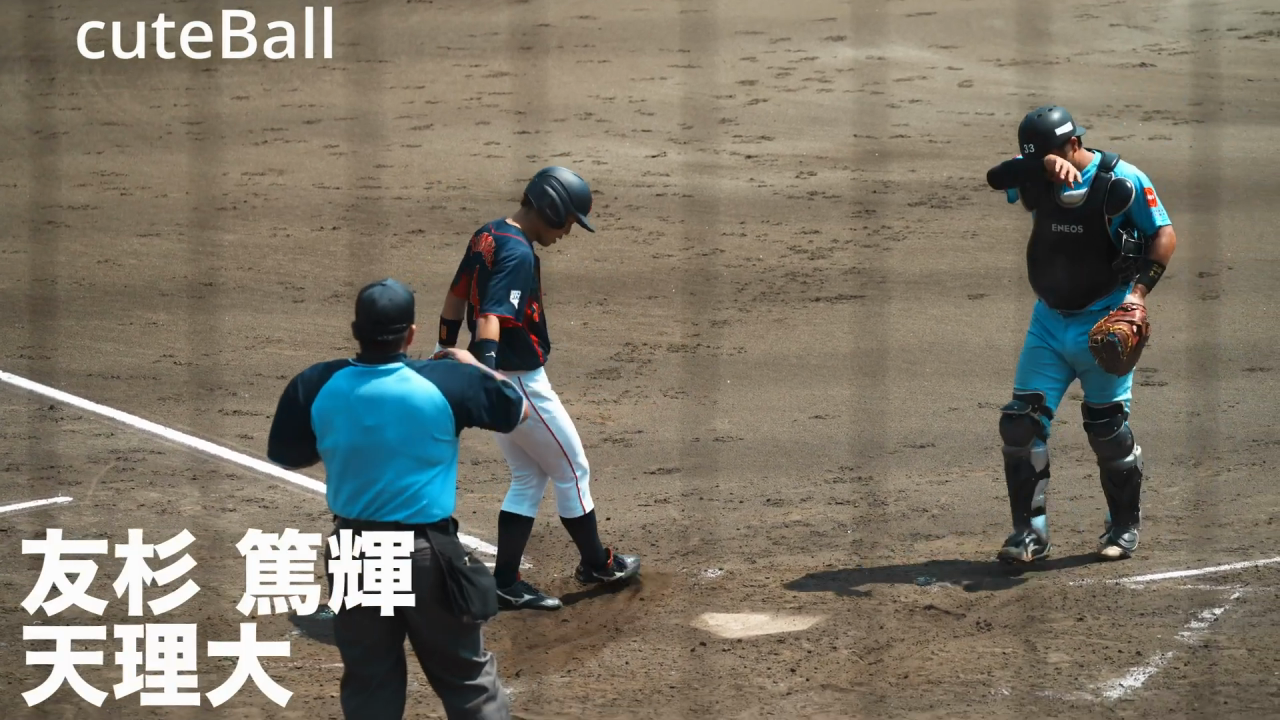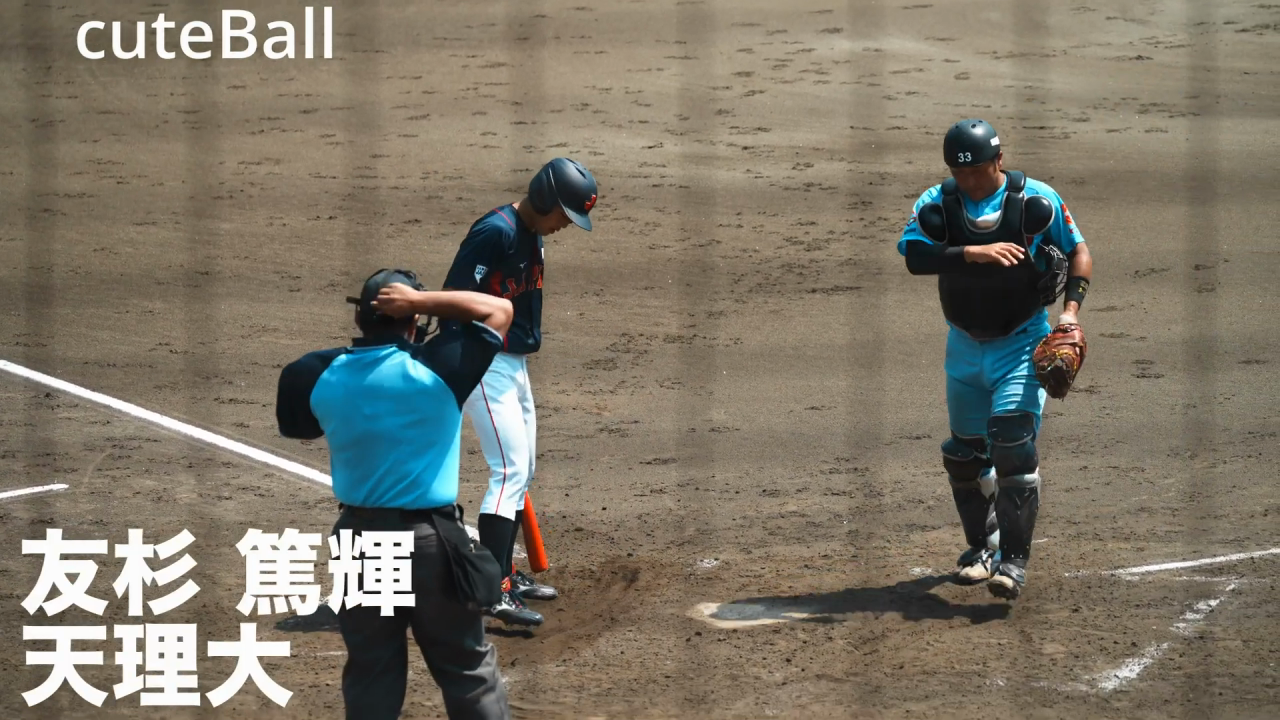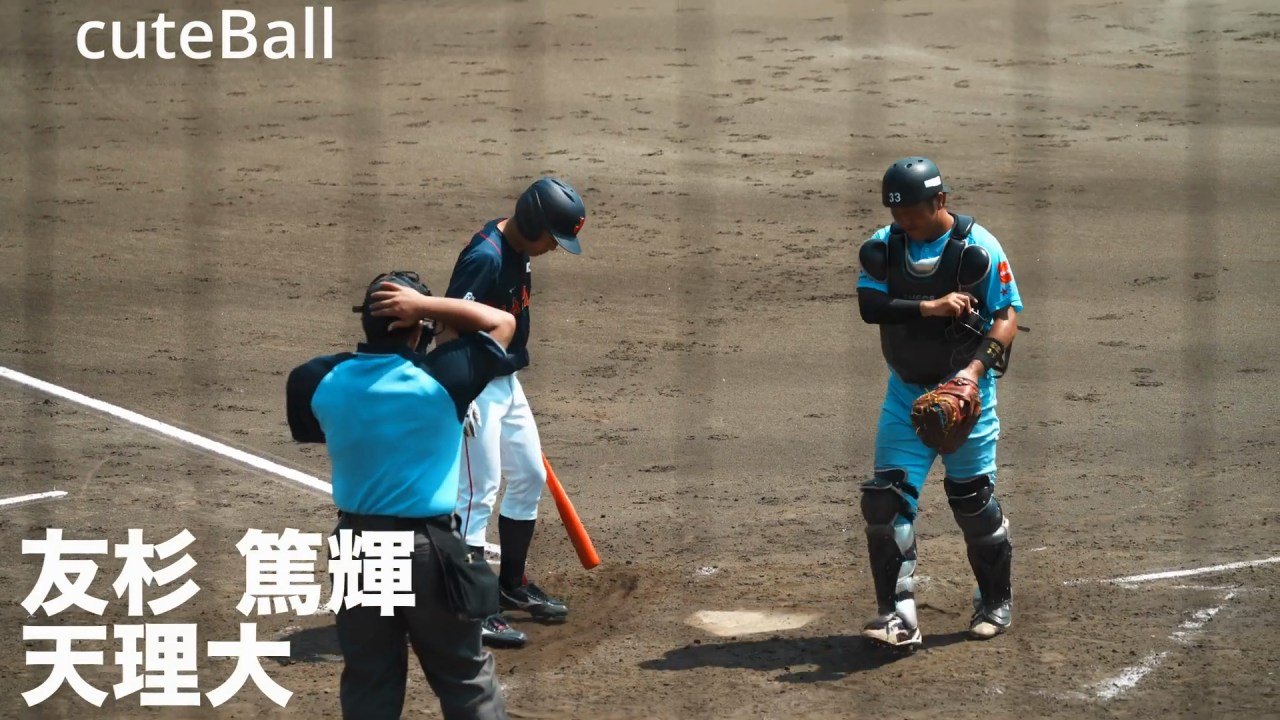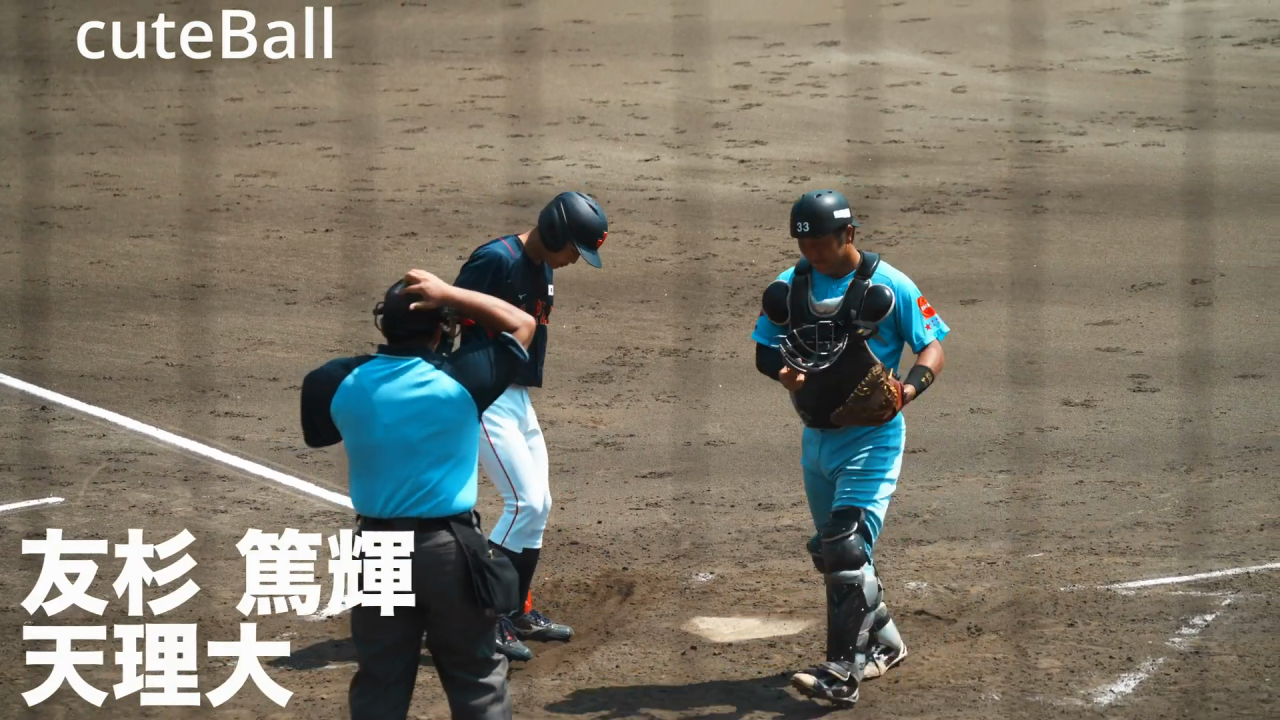
dt=0.5s
person 1, frame 1
left shoulder: (1123, 179)
right shoulder: (1035, 177)
left elbow: (1164, 236)
right elbow: (995, 177)
left wrist: (1139, 291)
right wrist: (1046, 162)
left hip: (1103, 322)
right hip: (1048, 321)
left knee: (1107, 429)
right knee: (1021, 421)
left ankle: (1124, 526)
right ankle: (1030, 531)
person 1, frame 2
left shoulder: (1037, 199)
right shoulder: (934, 203)
left elbow: (1078, 252)
right elbow: (914, 258)
left wrist: (1071, 308)
right wrist: (971, 253)
left hip: (1021, 346)
right hip: (964, 348)
left knee: (1013, 447)
right knee: (966, 455)
left ankle: (1011, 563)
right ankle: (981, 544)
person 1, frame 3
left shoulder: (978, 247)
right shoulder: (884, 244)
left elbow: (1006, 318)
right elbow: (869, 307)
left wrist: (976, 369)
right wrist: (930, 307)
right hip: (904, 393)
left knee: (973, 502)
right knee: (885, 498)
left ankle: (997, 600)
right ankle: (899, 616)
person 1, frame 4
left shoulder: (890, 286)
right shoulder: (789, 285)
left elbow: (933, 349)
right elbow: (764, 350)
left wrist: (909, 387)
right wrist: (783, 371)
left hip: (872, 439)
right hip: (817, 439)
left knee: (846, 546)
right knee: (833, 555)
left ankle: (842, 670)
right ankle: (883, 641)
person 2, frame 1
left shoulder: (489, 236)
right shoulder: (517, 254)
left elbow: (455, 296)
right elbow: (488, 319)
left wrist: (451, 353)
left hip: (494, 377)
right hip: (518, 382)
left knee: (528, 477)
right knee: (571, 471)
left ankle: (506, 583)
right ankle: (599, 564)
person 2, frame 2
left shoulder: (532, 233)
right shoulder: (495, 230)
right elbow: (454, 295)
left hip: (514, 365)
right hip: (488, 366)
left knee: (517, 471)
right knee: (510, 472)
left ankle: (503, 572)
person 2, frame 3
left shoulder: (518, 248)
right shoulder: (484, 255)
left hip: (507, 382)
right hip: (476, 387)
left knee: (530, 477)
right knee: (479, 495)
left ankle: (514, 586)
person 2, frame 4
left shoulder: (544, 268)
right shoulder: (496, 257)
left hip: (519, 398)
left knee: (538, 506)
right knee: (525, 502)
left ankle: (517, 613)
person 3, frame 1
left shoulder: (315, 387)
right shoulder: (448, 383)
left elbow: (288, 458)
right elbow: (517, 411)
right wrist: (471, 365)
right hip: (428, 554)
left knee: (368, 680)
right knee: (466, 676)
person 3, frame 2
left shoulder: (316, 375)
right shoulder: (439, 368)
left elbow: (294, 426)
right elbow: (500, 310)
right wrist: (420, 299)
left hip: (359, 537)
right hip: (430, 539)
left knee: (370, 666)
right knee: (466, 663)
person 3, frame 3
left shoulder: (320, 380)
right shoulder: (441, 377)
right elbow: (502, 322)
right wrist: (425, 305)
right hip: (428, 549)
left knee: (368, 677)
right knee: (463, 674)
person 3, frame 4
left shoulder: (338, 382)
right shoulder: (462, 380)
left elbow: (318, 435)
right elbow: (522, 324)
right wrist: (448, 294)
right hip: (449, 548)
left knee: (380, 679)
right knee: (476, 676)
